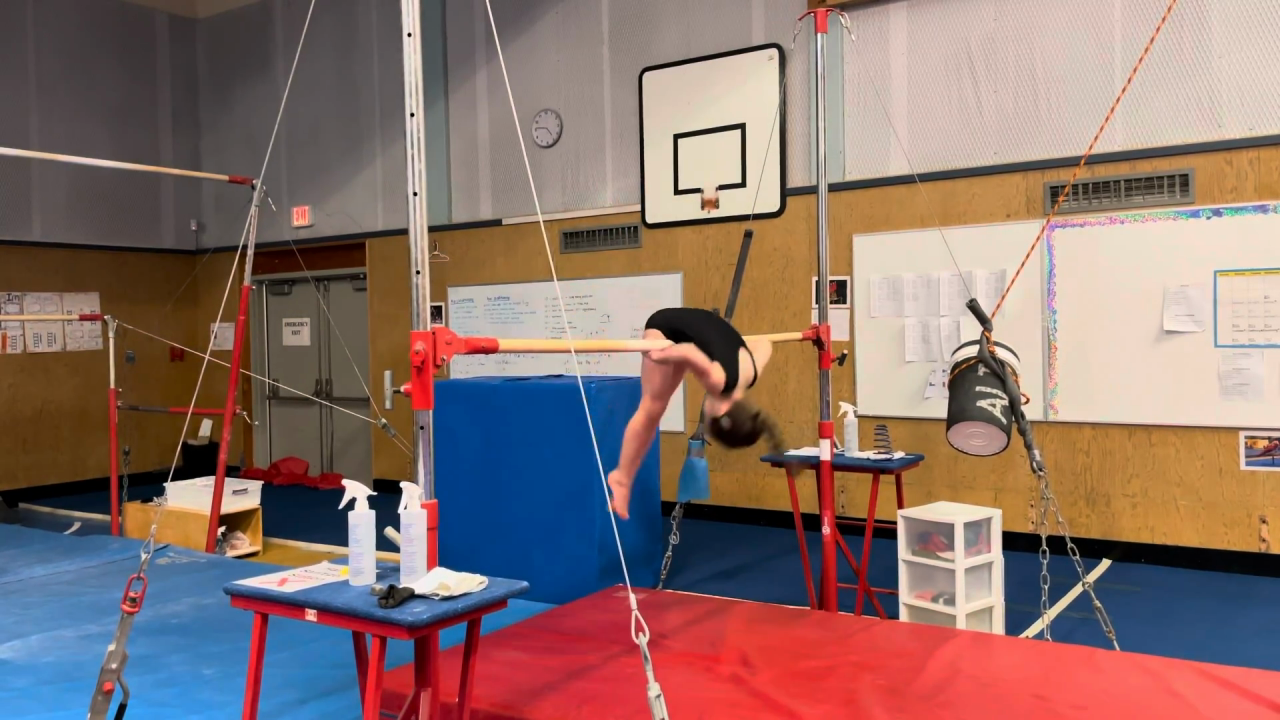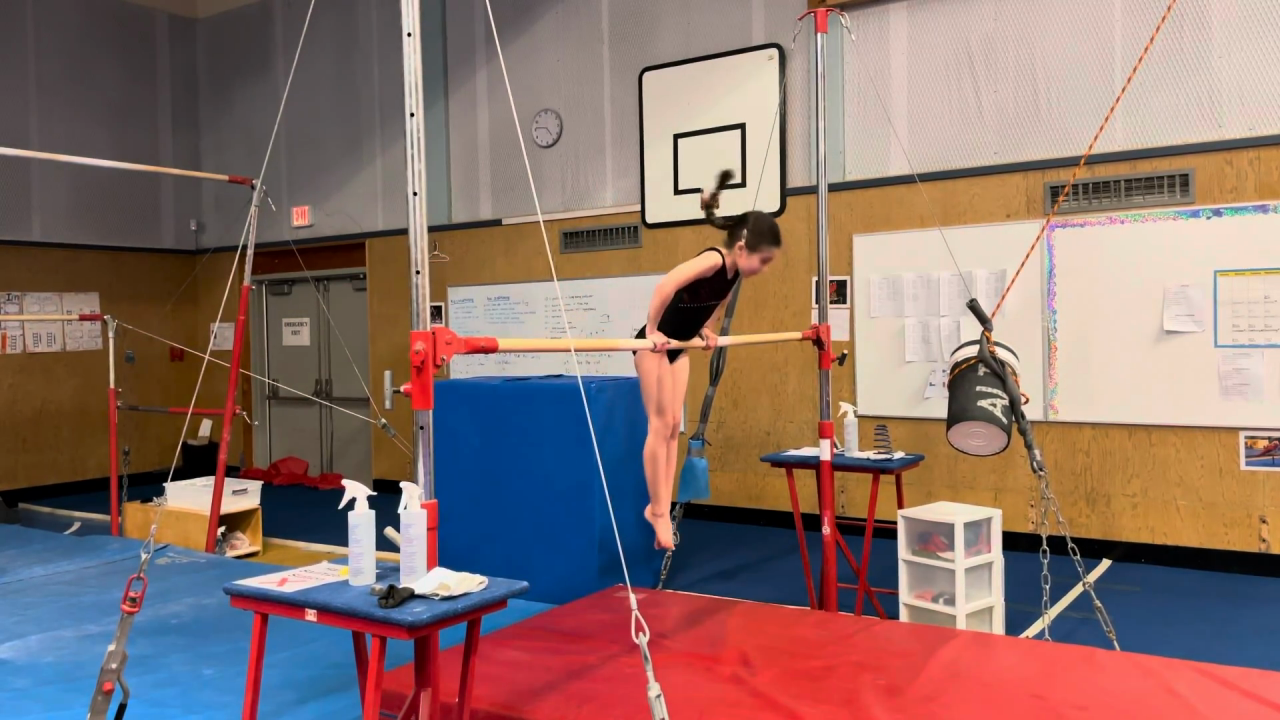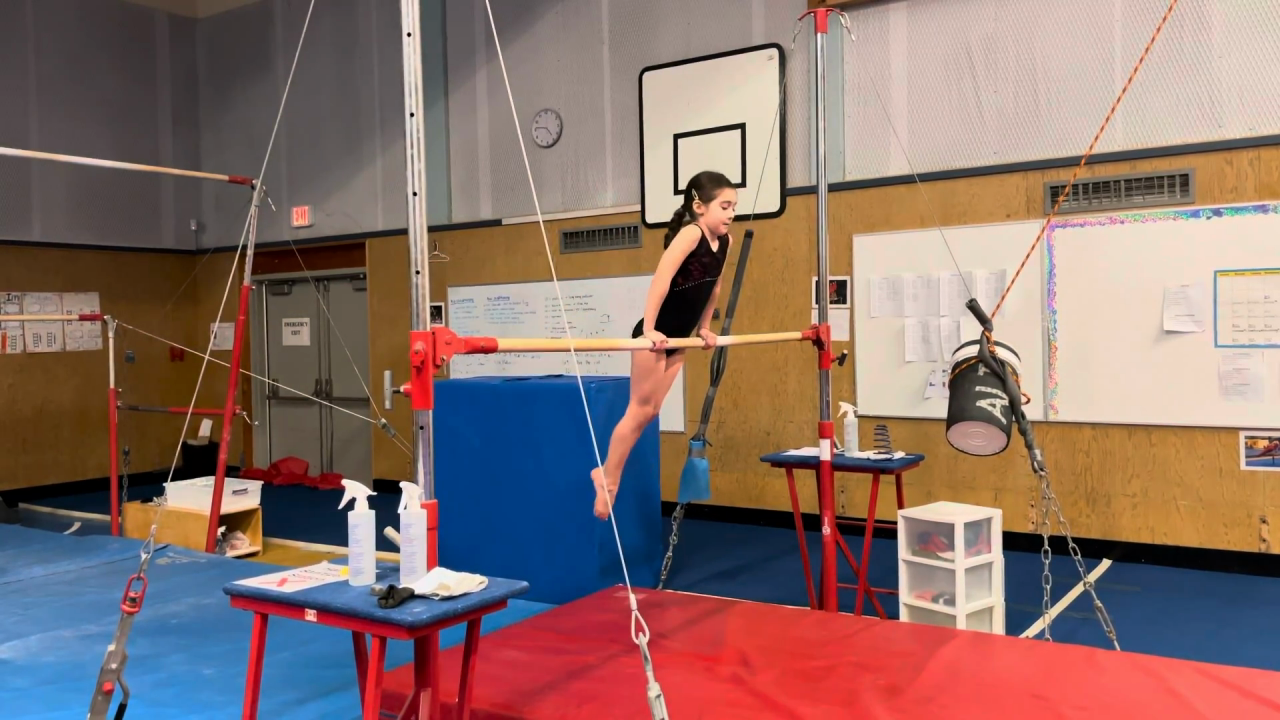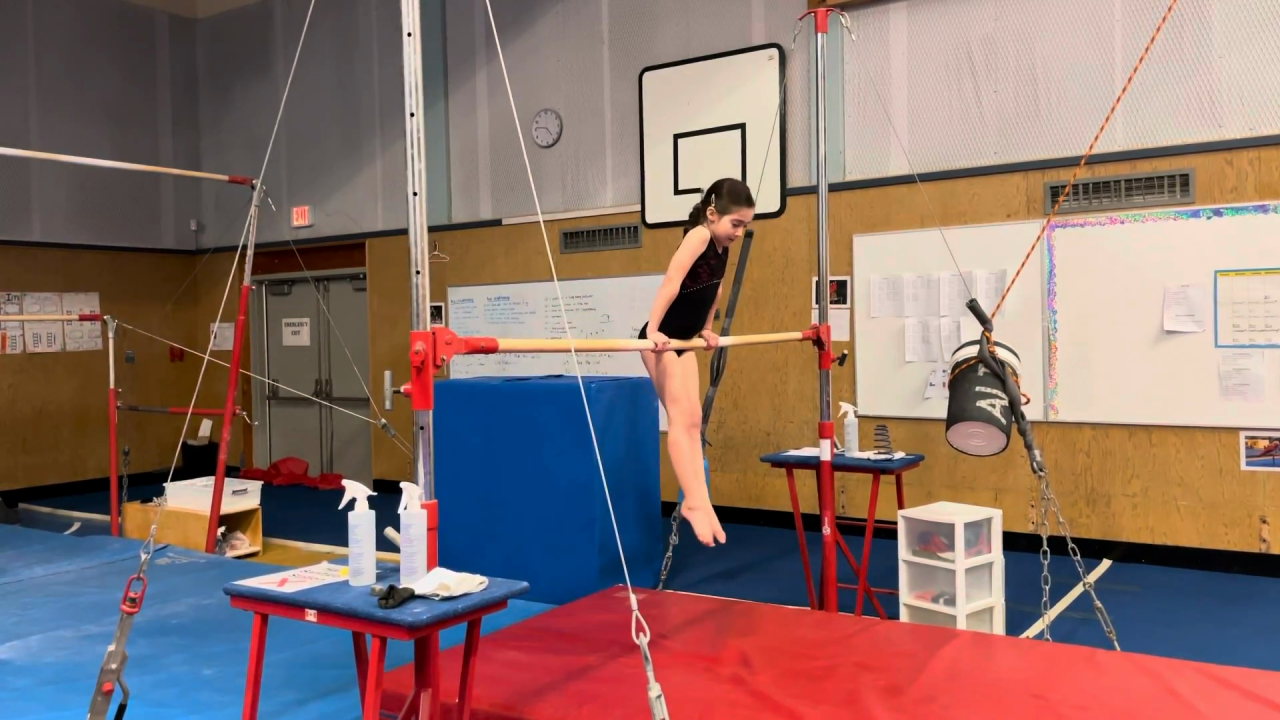
dt=0.5s
person 1, frame 1
right shoulder: (720, 381)
right wrist: (662, 355)
left hip: (693, 328)
right hip: (665, 326)
left knee: (656, 409)
right knee: (652, 407)
right ankle: (622, 479)
person 1, frame 2
left shoulder: (733, 266)
right shoulder: (713, 260)
right elbow: (666, 286)
left wrist: (705, 330)
right wrist: (651, 334)
left hip: (679, 344)
right hip: (656, 345)
left knee: (673, 428)
right knee: (661, 426)
left ankle: (662, 507)
right ankle: (658, 508)
person 1, frame 3
left shoulder: (724, 242)
right shoulder: (691, 233)
right elbow: (662, 277)
left wrist: (705, 328)
right wrist: (649, 328)
left hip: (680, 339)
right hip: (656, 336)
left knee: (650, 413)
right knee: (640, 410)
left ankle: (609, 477)
right ankle: (608, 478)
person 1, frame 4
left shoulder: (722, 245)
right shoulder: (699, 235)
right elbow: (671, 281)
left wrist: (706, 329)
right wrist: (652, 329)
left hip: (684, 341)
right hip: (661, 339)
left knee: (693, 418)
right knee: (681, 417)
left ankle: (695, 499)
right ankle: (695, 502)
